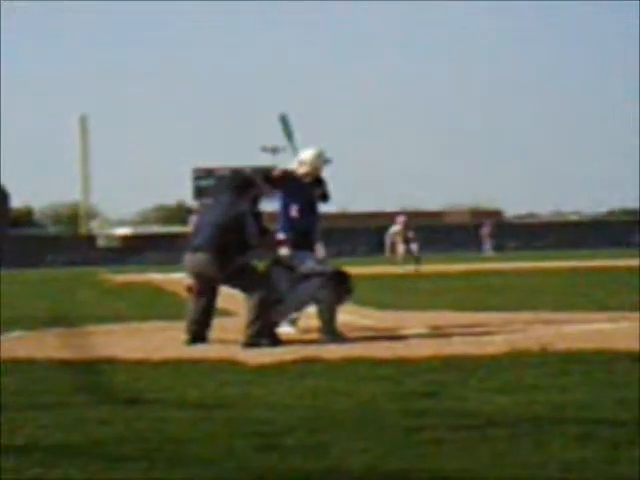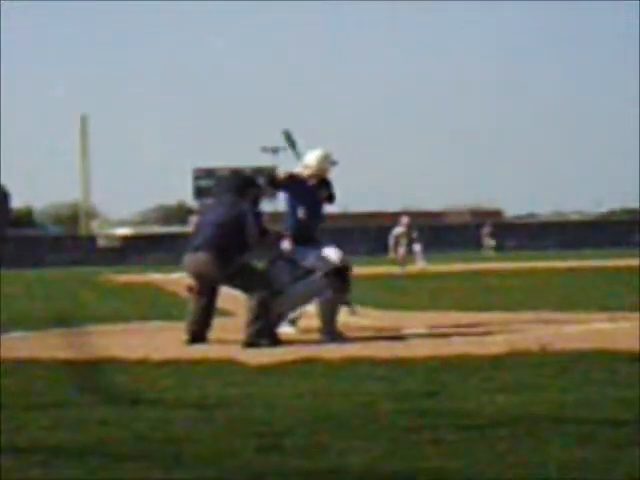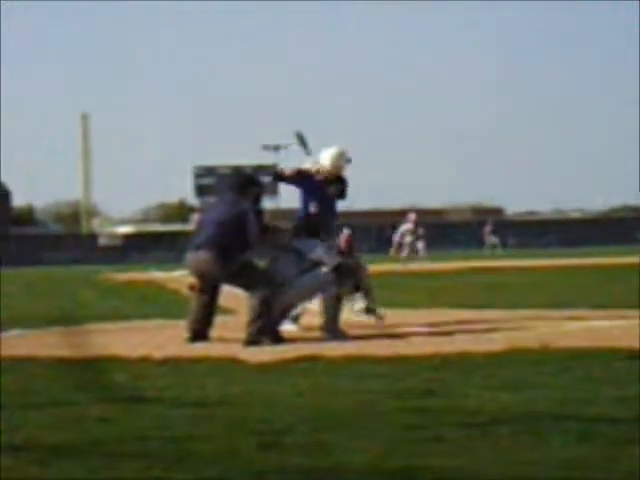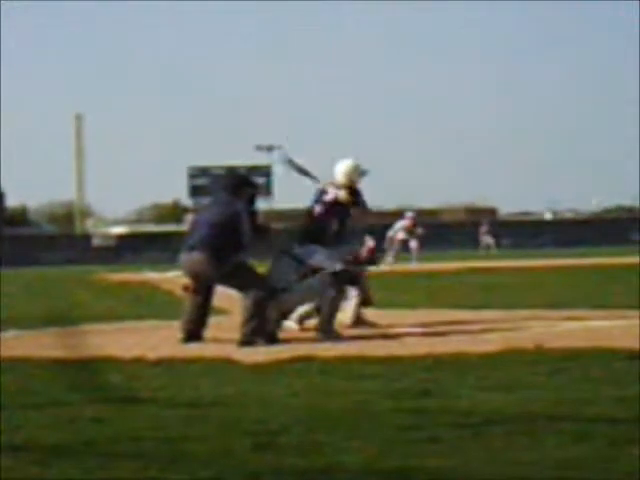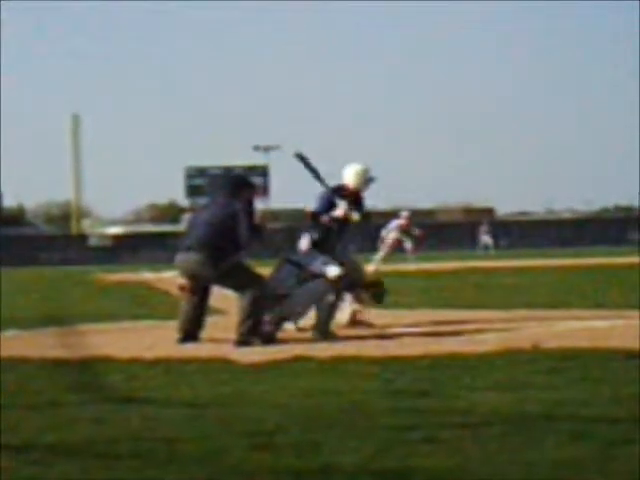
dt=0.2s
person 1, frame 1
left shoulder: (316, 182)
right shoulder: (288, 180)
left elbow: (324, 197)
left hip: (310, 238)
right hip: (290, 239)
right ankle: (285, 320)
person 1, frame 2
left shoulder: (322, 184)
right shoulder: (294, 182)
left elbow: (329, 198)
right elbow: (274, 183)
right wrist: (294, 174)
left hip: (313, 238)
right hip: (295, 239)
person 1, frame 3
left shoulder: (337, 180)
right shoulder: (306, 177)
left elbow: (341, 193)
right elbow: (279, 176)
right wrist: (302, 170)
left hip: (328, 234)
right hip: (307, 235)
person 1, frame 4
left shoulder: (353, 193)
right shoulder: (325, 193)
left elbow: (361, 212)
right elbow: (312, 216)
left wrist: (346, 199)
right wrist: (328, 200)
left hip: (338, 244)
right hip: (313, 242)
person 1, frame 5
left shoulder: (356, 197)
right shoulder: (330, 194)
left elbow: (364, 218)
right elbow: (314, 218)
left wrist: (358, 216)
right wrist: (335, 215)
left hip: (333, 244)
right hip: (313, 243)
left knee: (357, 275)
person 2, frame 1
left shoulder: (209, 206)
right shoulder: (244, 208)
right elbow: (257, 241)
left hip: (191, 259)
right hip: (213, 260)
left knee: (204, 287)
right knee: (260, 285)
left ankle: (195, 333)
right ankle: (256, 336)
person 2, frame 2
left shoulder: (213, 207)
right shoulder: (245, 208)
right elbow: (256, 241)
left hip: (191, 259)
right hip: (215, 259)
left knee: (206, 287)
right knee: (261, 286)
left ankle: (195, 334)
right ankle: (256, 336)
person 2, frame 3
left shoulder: (214, 206)
right shoulder: (246, 206)
right elbow: (256, 238)
left hip: (193, 257)
right hip: (216, 258)
left knee: (207, 285)
right knee: (262, 284)
left ankle: (197, 331)
right ankle: (257, 334)
person 2, frame 4
left shoulder: (208, 207)
right shoulder: (240, 207)
right elbow: (248, 239)
left wrist: (194, 278)
left hip: (186, 258)
right hip: (210, 259)
left knee: (201, 286)
right knee: (258, 285)
left ankle: (190, 332)
right ankle: (252, 335)
person 2, frame 5
left shoulder: (206, 208)
right shoulder: (239, 207)
right elbow: (246, 239)
left wrist: (190, 278)
right wrist: (258, 230)
left hip: (182, 259)
right hip: (207, 259)
left knee: (198, 286)
right knee: (254, 286)
left ankle: (187, 333)
right ankle: (248, 335)
